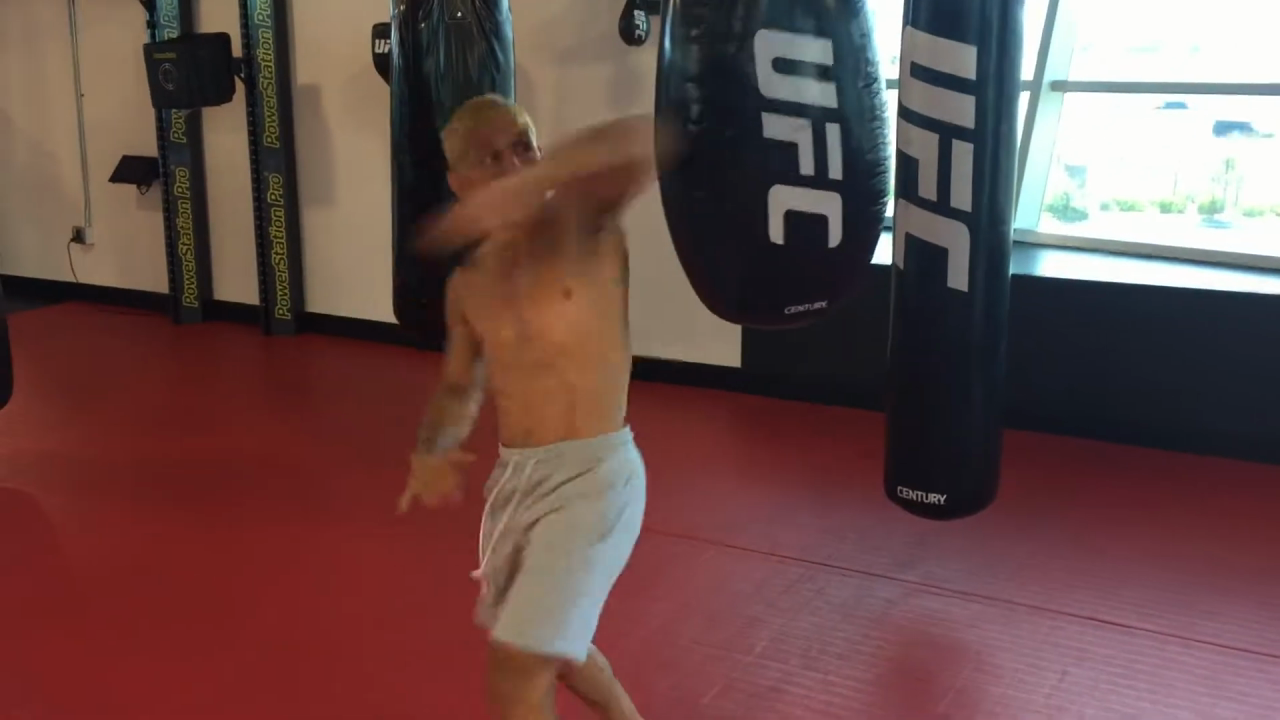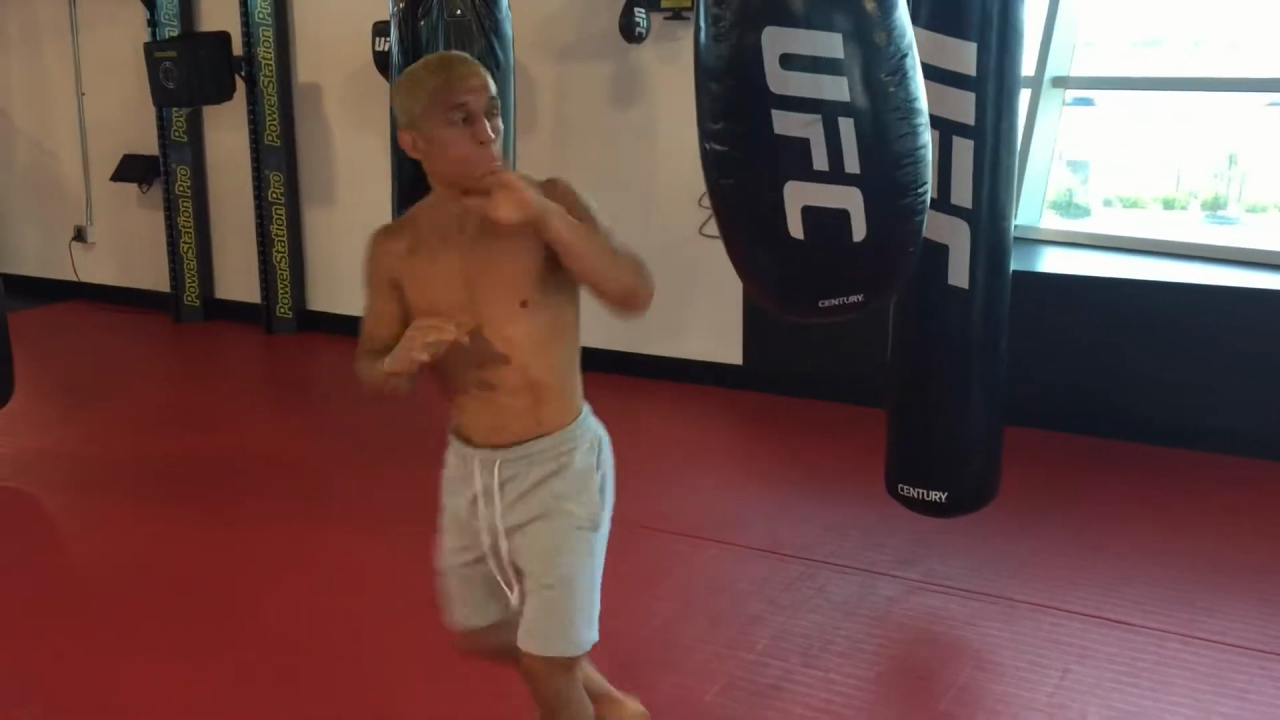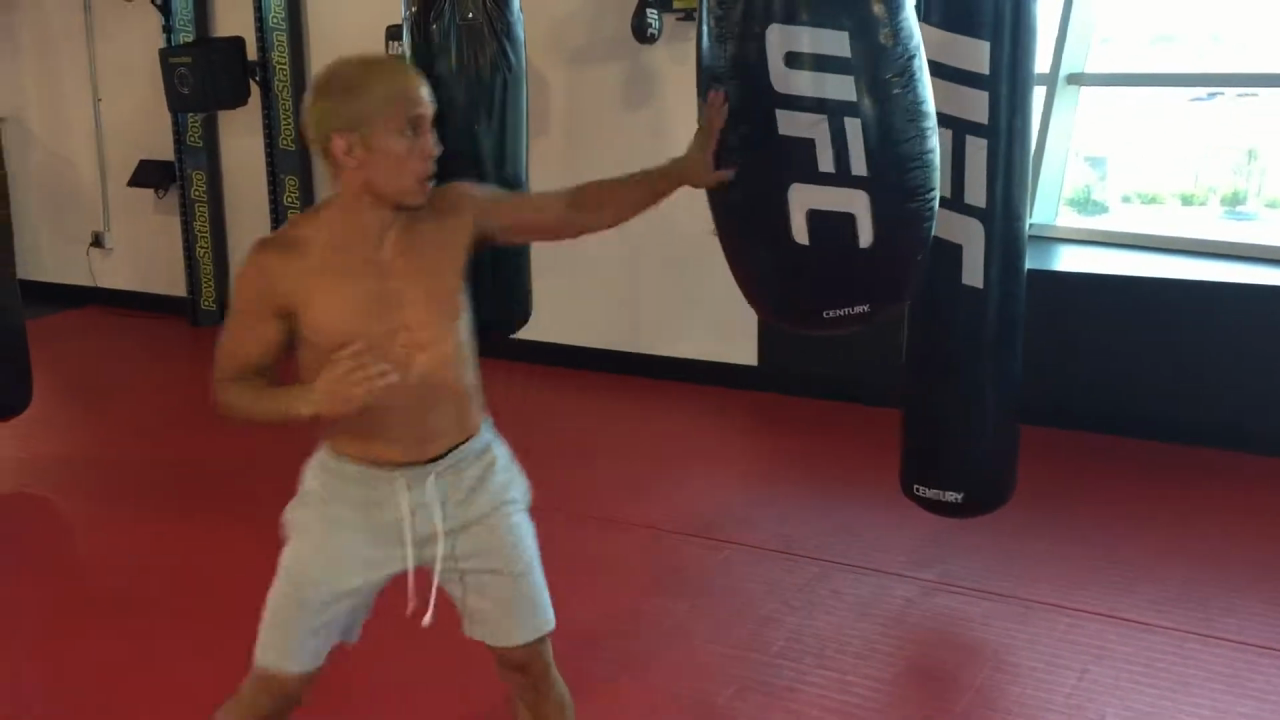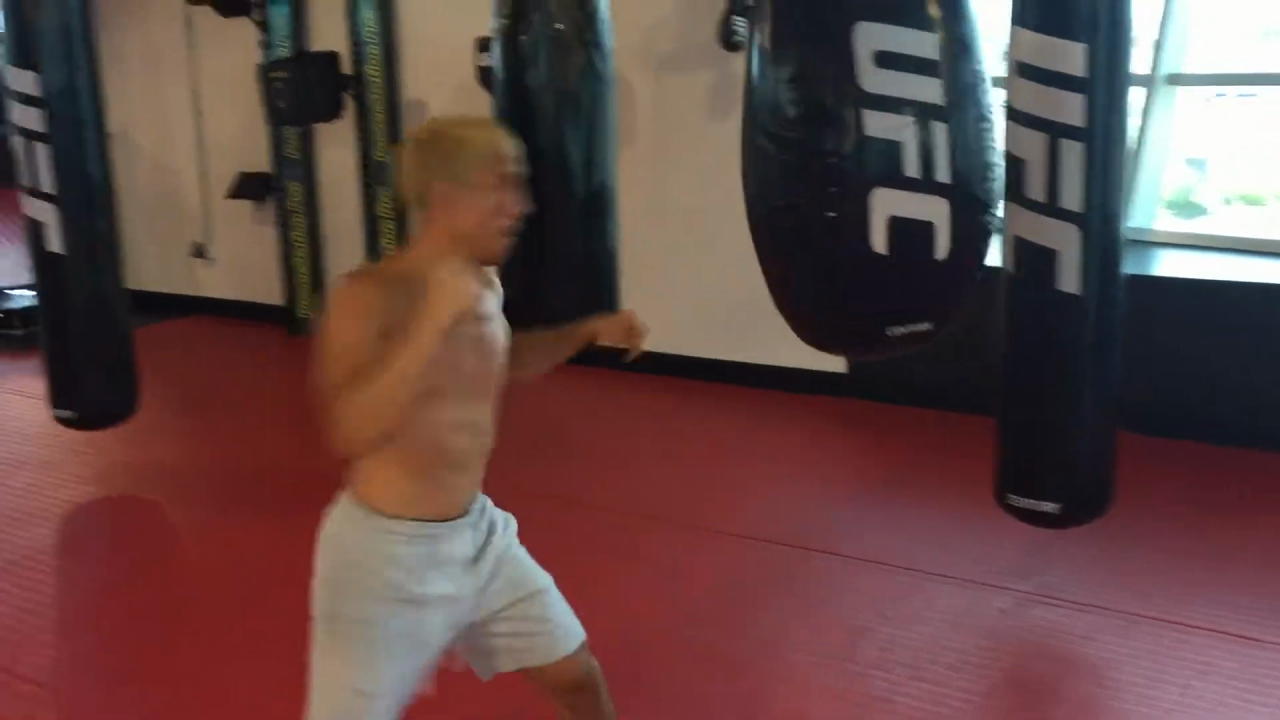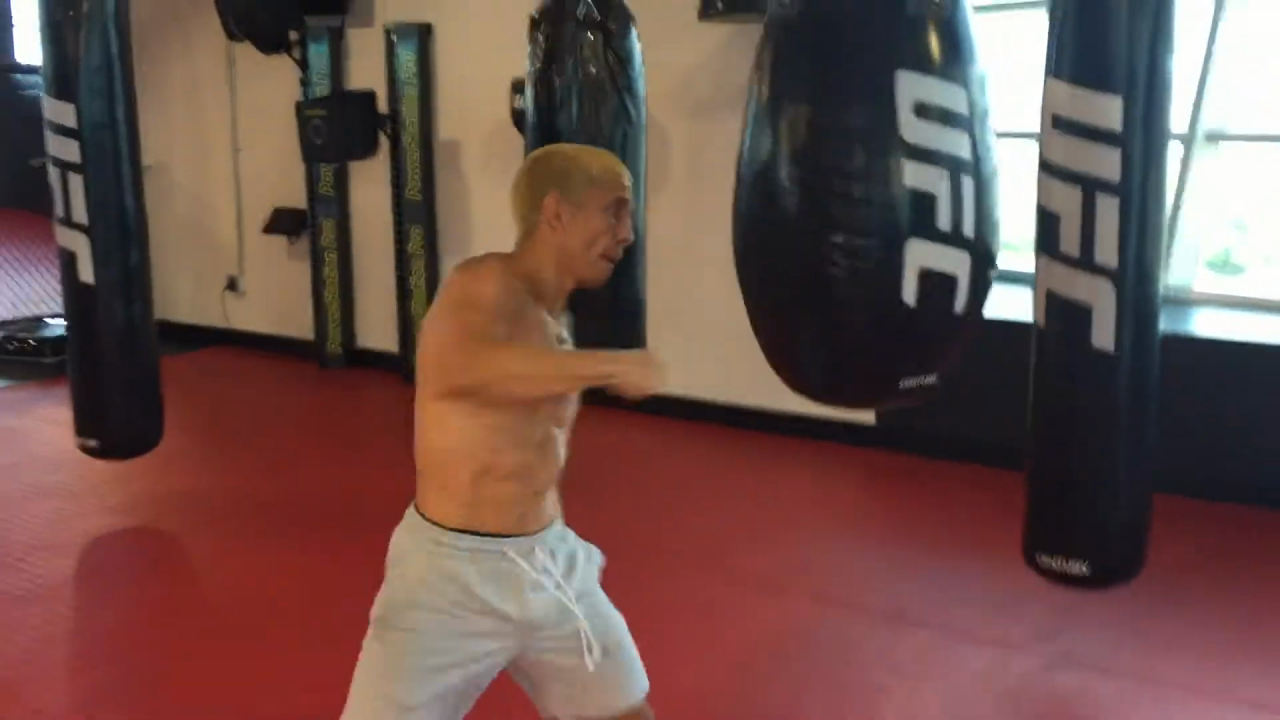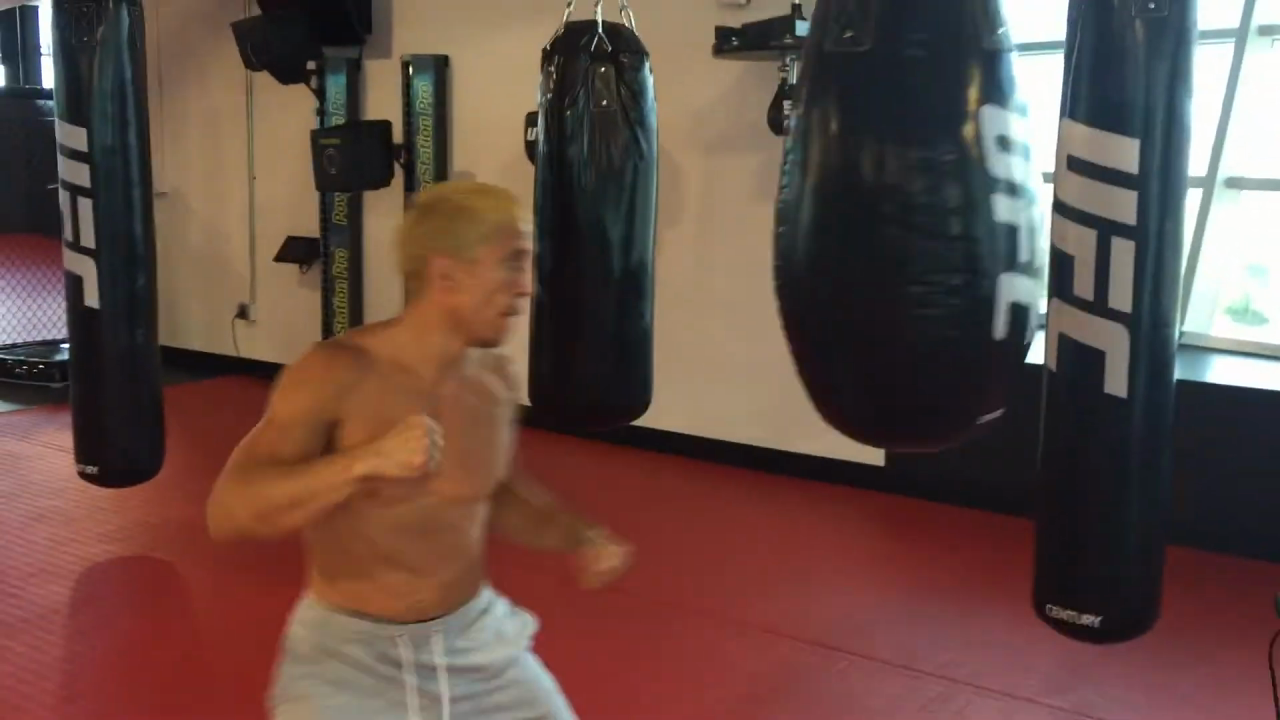
dt=0.3s
person 1, frame 1
left shoulder: (588, 213)
right shoulder: (468, 280)
left elbow: (636, 138)
right elbow: (457, 396)
left wrist: (521, 192)
right wrist: (432, 452)
left hip: (593, 478)
right hip: (514, 480)
right knee: (549, 642)
person 1, frame 2
left shoulder: (547, 203)
right shoulder: (396, 248)
left elbow: (635, 293)
right elbow: (369, 365)
left wrist: (541, 214)
right wrist: (398, 360)
left hip: (562, 466)
right hip: (470, 470)
right knee: (483, 636)
person 1, frame 3
left shoulder: (453, 213)
right shoulder: (276, 263)
left elbow: (571, 212)
right elbow: (230, 384)
left wrist: (687, 168)
right wrist: (309, 398)
left hip: (472, 478)
right hip: (353, 490)
left knee: (527, 658)
person 1, frame 4
left shoulder: (482, 286)
right shoulder: (372, 295)
right elbow: (353, 432)
left wrist: (591, 329)
right wrist: (433, 323)
left hip: (474, 536)
right hip: (378, 554)
person 1, frame 5
left shoulder: (550, 325)
right shoulder: (490, 281)
right elbow: (472, 369)
right wrist: (610, 366)
left hip: (547, 561)
right hip: (446, 575)
person 1, frame 6
left shoulder: (493, 380)
right shoulder: (332, 375)
right elbow: (228, 514)
left wrist: (580, 539)
right wrist: (364, 463)
left hip: (472, 636)
right hip: (343, 648)
